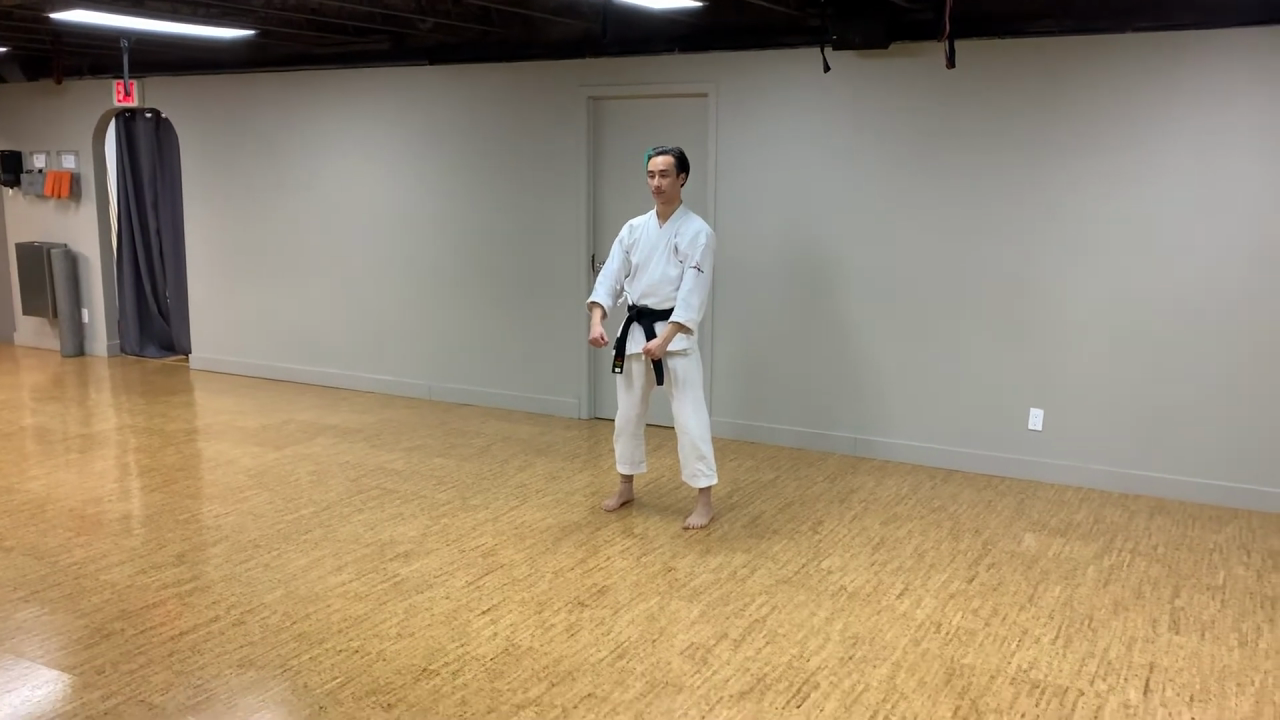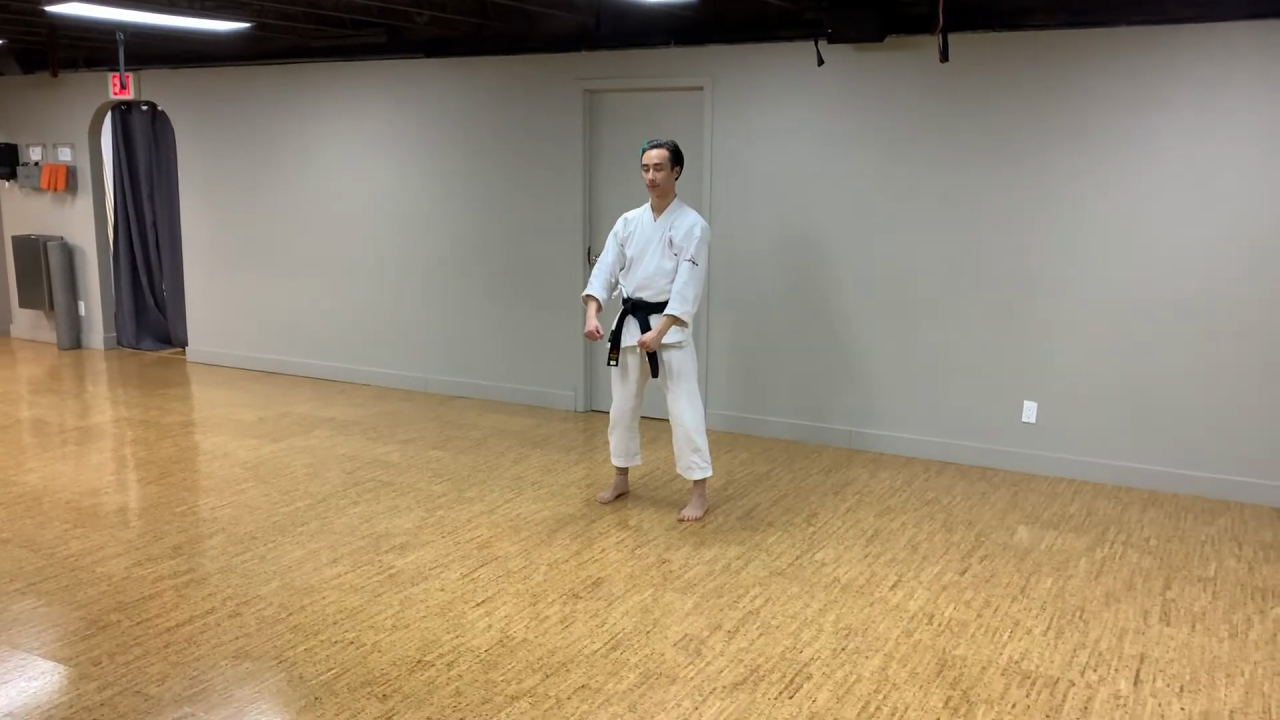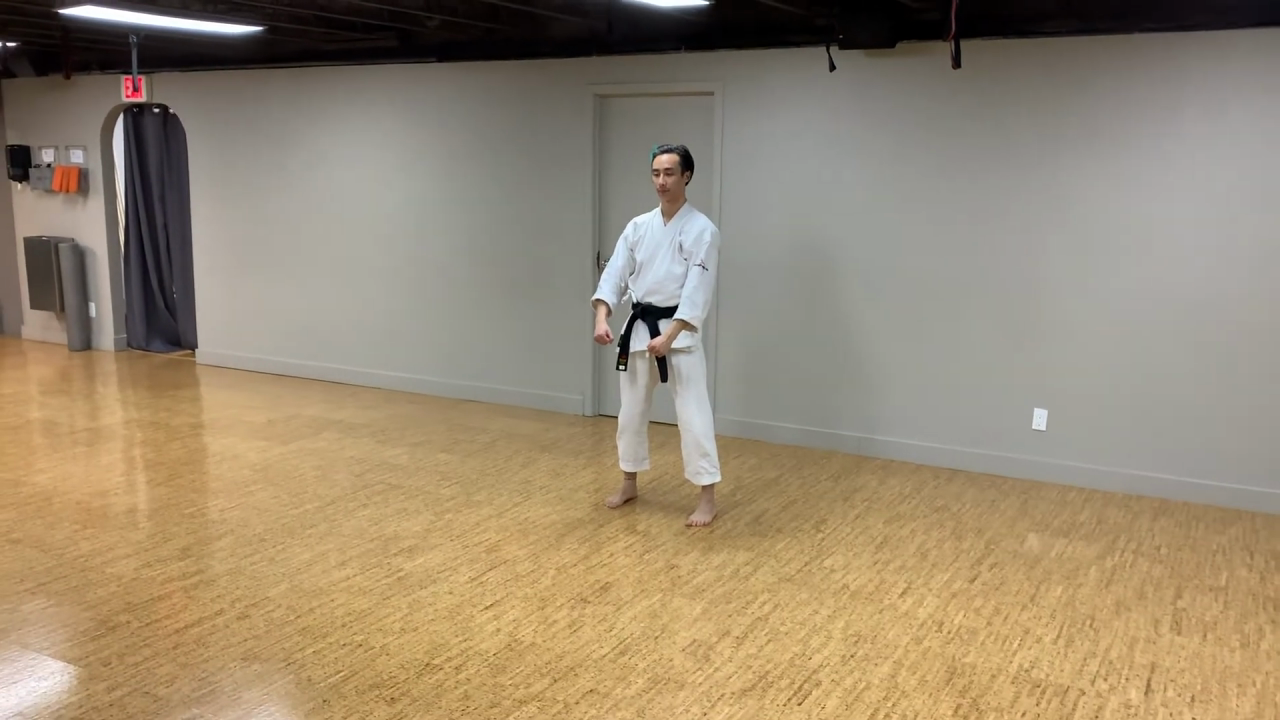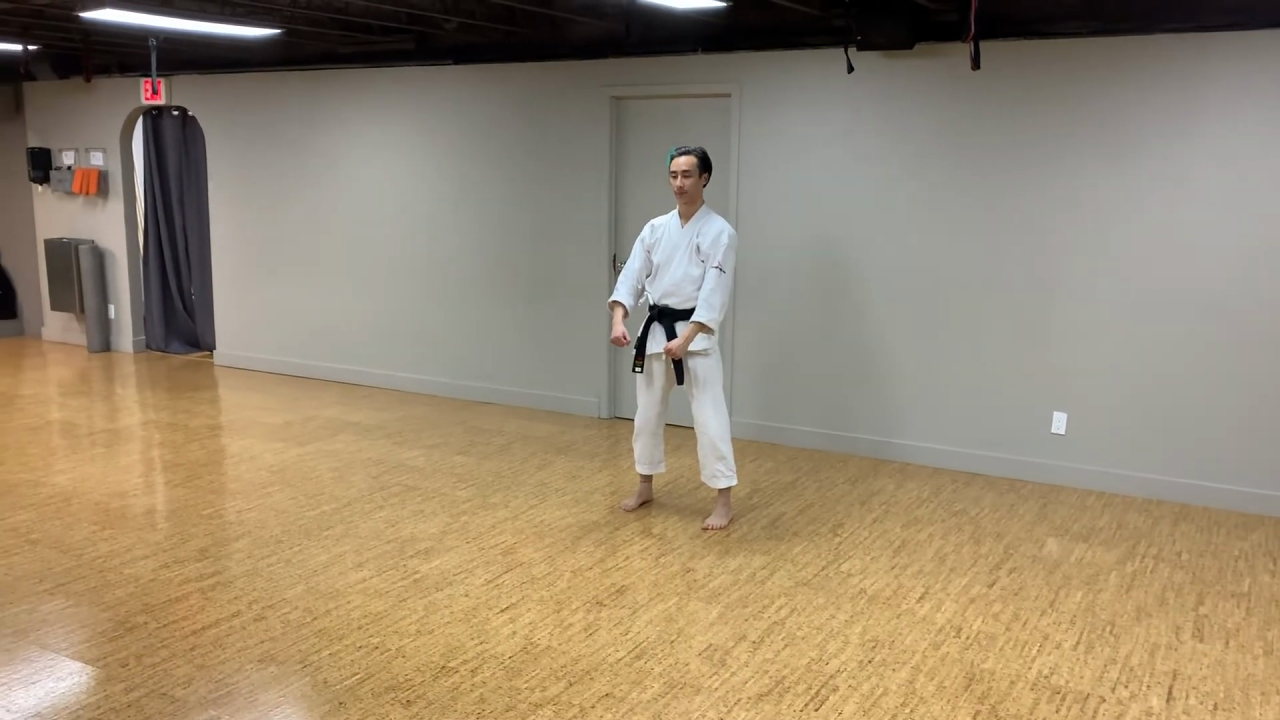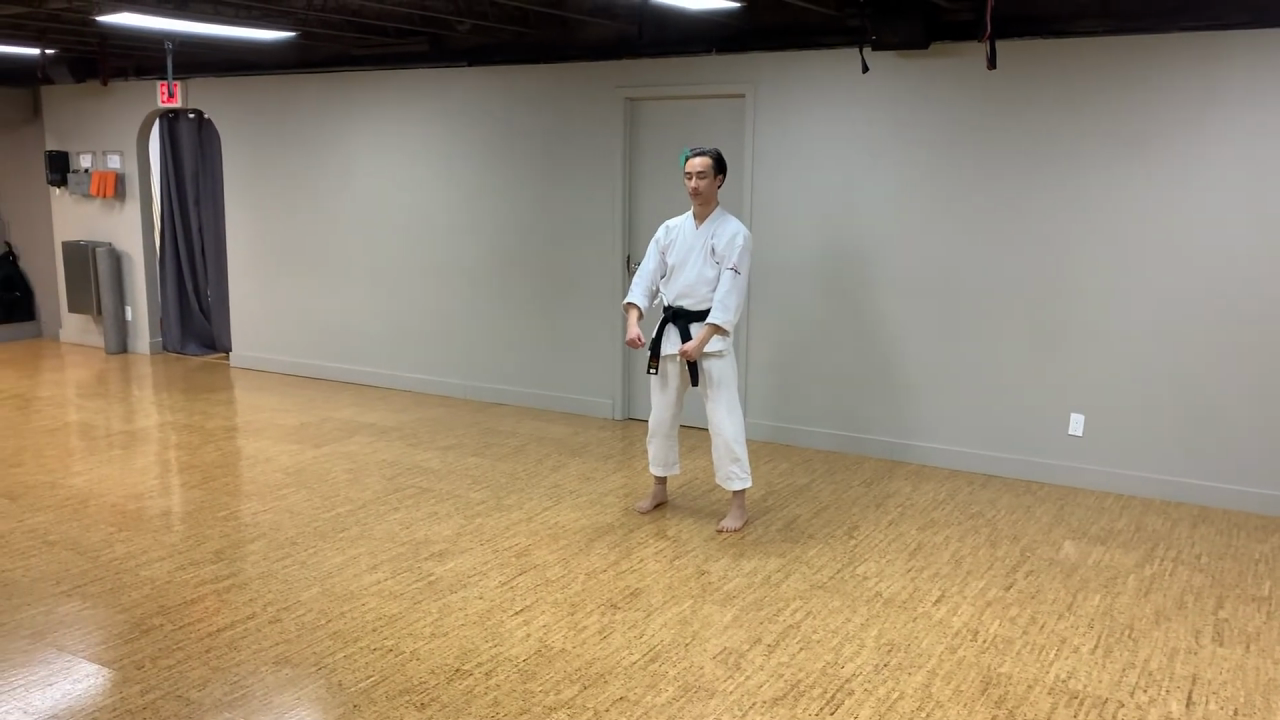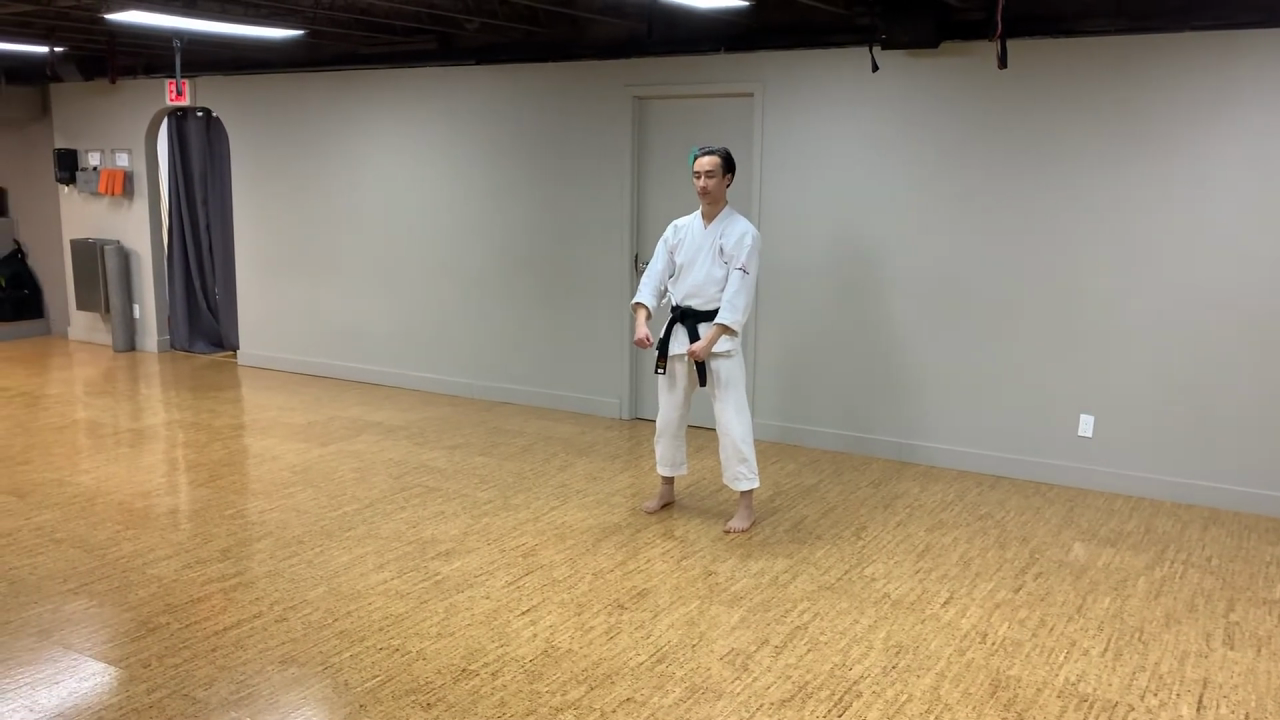
dt=0.4s
person 1, frame 1
left shoulder: (697, 232)
right shoulder: (634, 228)
left elbow: (693, 294)
right elbow: (610, 277)
left wrist: (664, 339)
right wrist: (597, 321)
left hip: (675, 332)
right hip: (634, 330)
left knee: (689, 416)
right knee: (628, 412)
left ankle: (704, 499)
right ankle: (625, 486)
person 1, frame 2
left shoulder: (692, 225)
right shoulder: (628, 222)
left elbow: (688, 286)
right elbow: (605, 270)
left wrist: (659, 332)
right wrist: (592, 315)
left hip: (670, 326)
right hip: (628, 323)
left knee: (684, 408)
right knee: (622, 405)
left ankle: (699, 491)
right ankle: (621, 479)
person 1, frame 3
left shoulder: (702, 230)
right shoulder: (638, 226)
left elbow: (698, 291)
right elbow: (615, 275)
left wrist: (669, 337)
right wrist: (602, 319)
left hip: (680, 331)
right hip: (637, 327)
left knee: (693, 414)
right knee: (631, 409)
left ankle: (708, 497)
right ankle: (629, 484)
person 1, frame 4
left shoulder: (719, 232)
right shoulder: (655, 228)
left elbow: (715, 294)
right elbow: (632, 277)
left wrist: (685, 339)
right wrist: (618, 321)
left hip: (696, 333)
right hip: (654, 330)
left knee: (709, 417)
right knee: (648, 412)
left ankle: (724, 501)
right ankle: (645, 487)
person 1, frame 5
left shoulder: (734, 233)
right shoulder: (670, 229)
left elbow: (730, 295)
right elbow: (646, 278)
left wrist: (701, 341)
right wrist: (633, 322)
left hip: (711, 335)
right hip: (668, 331)
left knee: (724, 419)
right knee: (662, 414)
left ankle: (738, 503)
right ankle: (659, 488)
person 1, frame 6
left shoulder: (742, 233)
right shoulder: (678, 229)
left elbow: (738, 295)
right elbow: (654, 278)
left wrist: (709, 341)
right wrist: (641, 322)
left hip: (719, 335)
right hip: (676, 331)
left knee: (732, 419)
right knee: (669, 414)
left ankle: (746, 504)
right ankle: (666, 489)
